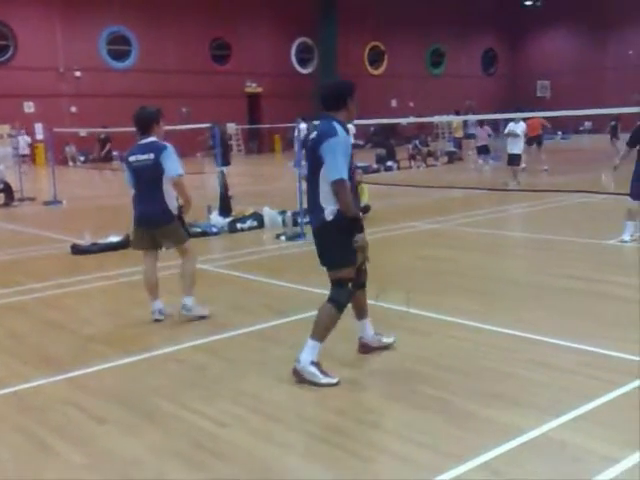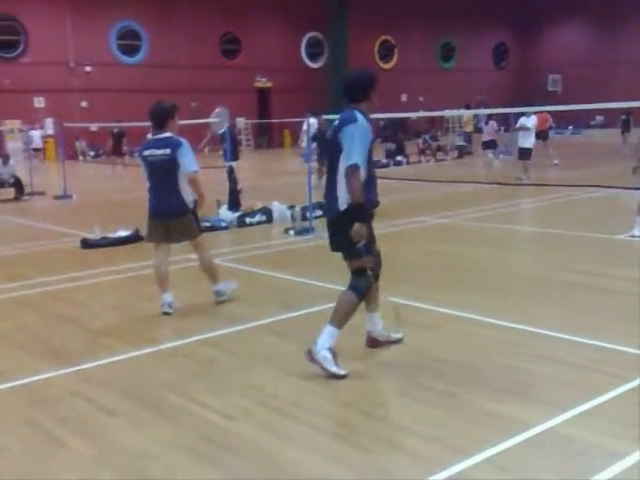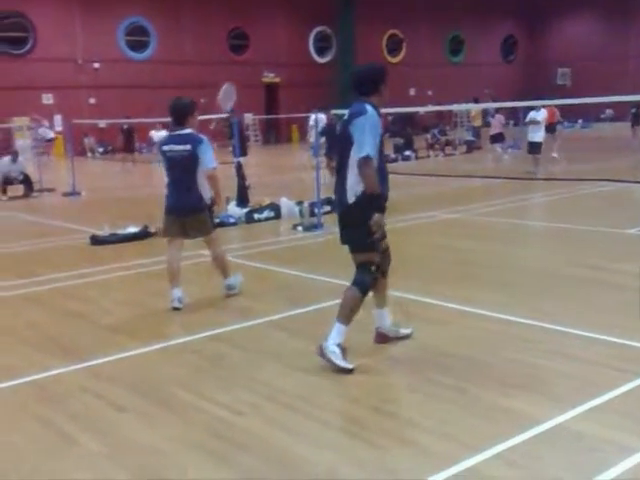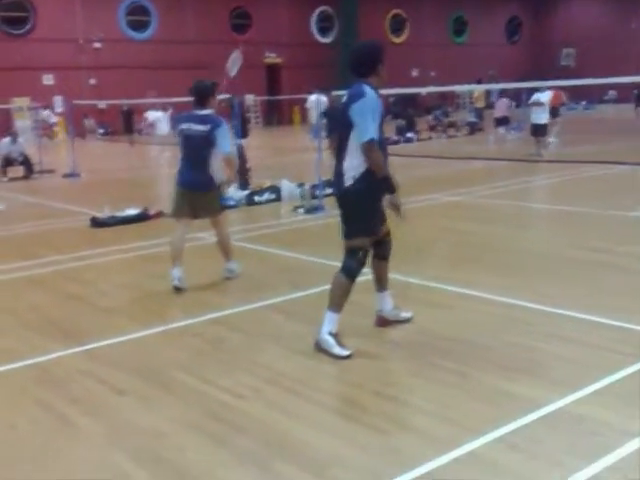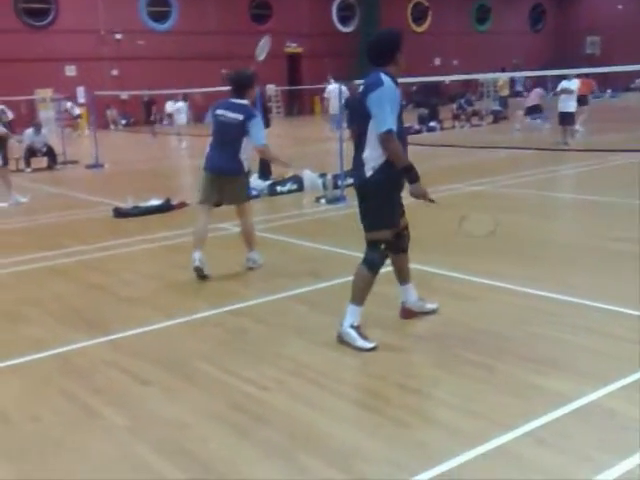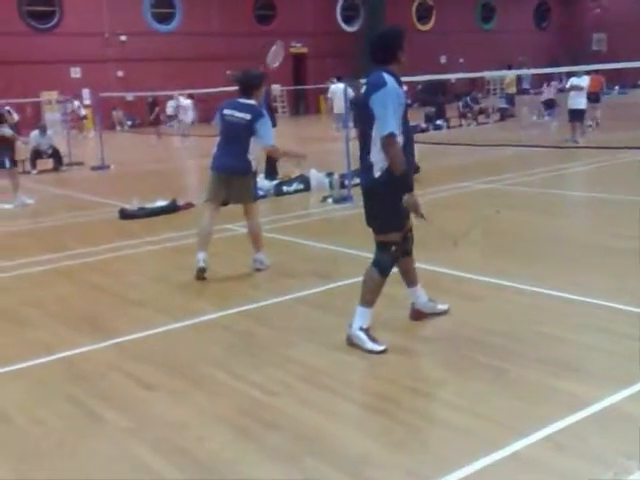
dt=0.2s
person 1, frame 1
left shoulder: (322, 131)
right shoulder: (336, 134)
right elbow: (340, 187)
right wrist: (358, 226)
left hip: (329, 218)
right hip: (334, 221)
left knee: (357, 273)
right knee: (342, 289)
left ankle: (368, 337)
right ankle: (306, 361)
person 1, frame 2
left shoulder: (347, 121)
right shoulder: (357, 123)
right elbow: (353, 173)
right wrist: (360, 217)
left hip: (345, 209)
right hip: (349, 212)
left knee: (373, 264)
right knee: (363, 279)
left ankle: (376, 331)
right ankle: (323, 347)
person 1, frame 3
left shoulder: (357, 113)
right shoulder: (367, 114)
right elbow: (365, 164)
right wrist: (376, 207)
left hip: (358, 202)
right hip: (361, 205)
left knee: (381, 260)
right knee: (367, 273)
left ankle: (384, 327)
right ankle: (333, 343)
person 1, frame 4
left shoulder: (357, 95)
right shoulder: (367, 96)
right elbow: (370, 148)
right wrist: (390, 187)
left hip: (361, 185)
right hip: (359, 187)
left knee: (382, 242)
right knee: (356, 258)
left ankle: (386, 310)
right ankle: (327, 332)
person 1, frame 5
left shoulder: (375, 84)
right shoulder: (384, 86)
right elbow: (388, 139)
right wrist: (413, 177)
left hip: (381, 177)
right hip: (377, 179)
left knee: (400, 236)
right knee: (377, 251)
left ankle: (410, 302)
right ankle: (349, 325)
person 1, frame 6
left shoulder: (377, 83)
right shoulder: (388, 86)
right elbow: (390, 142)
right wrist: (407, 186)
left hip: (383, 178)
right hip: (385, 180)
left knee: (403, 239)
right knee: (387, 252)
left ankle: (419, 302)
right ankle: (358, 328)
person 2, frame 1
left shoulder: (130, 155)
right shoulder: (163, 149)
right elbow: (175, 180)
right wrist: (187, 200)
left hip: (142, 214)
right hip: (166, 213)
left knee: (149, 259)
right knee: (187, 253)
left ankle: (157, 306)
right ankle: (188, 302)
person 2, frame 2
left shoulder: (144, 149)
right shoulder: (179, 144)
right elbow: (191, 176)
right wrist: (201, 197)
left hip: (156, 207)
right hip: (180, 206)
left knee: (161, 252)
right knee: (200, 246)
left ankle: (166, 299)
right ankle: (219, 288)
person 2, frame 3
left shoulder: (163, 144)
right shoulder: (199, 141)
right elbow: (211, 173)
right wrist: (217, 194)
left hip: (173, 203)
right hip: (197, 202)
left knee: (174, 247)
right knee: (212, 242)
left ankle: (176, 294)
right ankle: (230, 282)
person 2, frame 4
left shoulder: (181, 120)
right shoulder: (217, 123)
right elbow: (228, 157)
right wrist: (232, 173)
left hip: (185, 181)
right hip: (208, 182)
left knee: (181, 226)
right knee: (219, 223)
left ankle: (176, 273)
right ankle: (230, 265)
person 2, frame 5
left shoulder: (218, 107)
right shoulder: (251, 114)
right elbow: (261, 148)
right wrist: (276, 160)
left hip: (212, 166)
right hip: (235, 169)
left knee: (204, 211)
right knee: (244, 211)
left ankle: (198, 257)
right ankle: (252, 256)
person 2, frame 6
left shoulder: (225, 107)
right shoulder: (258, 114)
right elbow: (270, 149)
right wrist: (291, 154)
left hip: (219, 165)
right hip: (242, 168)
left knee: (210, 210)
right knee: (251, 212)
left ankle: (201, 259)
right ankle: (259, 257)
